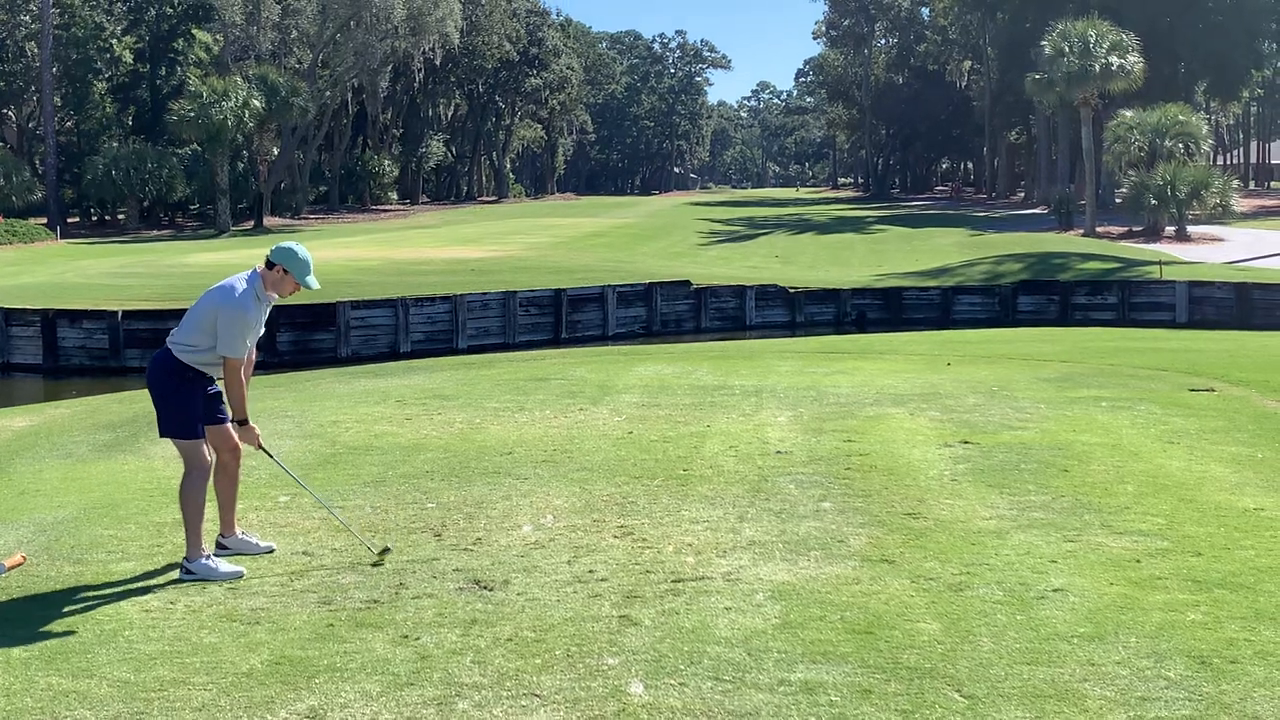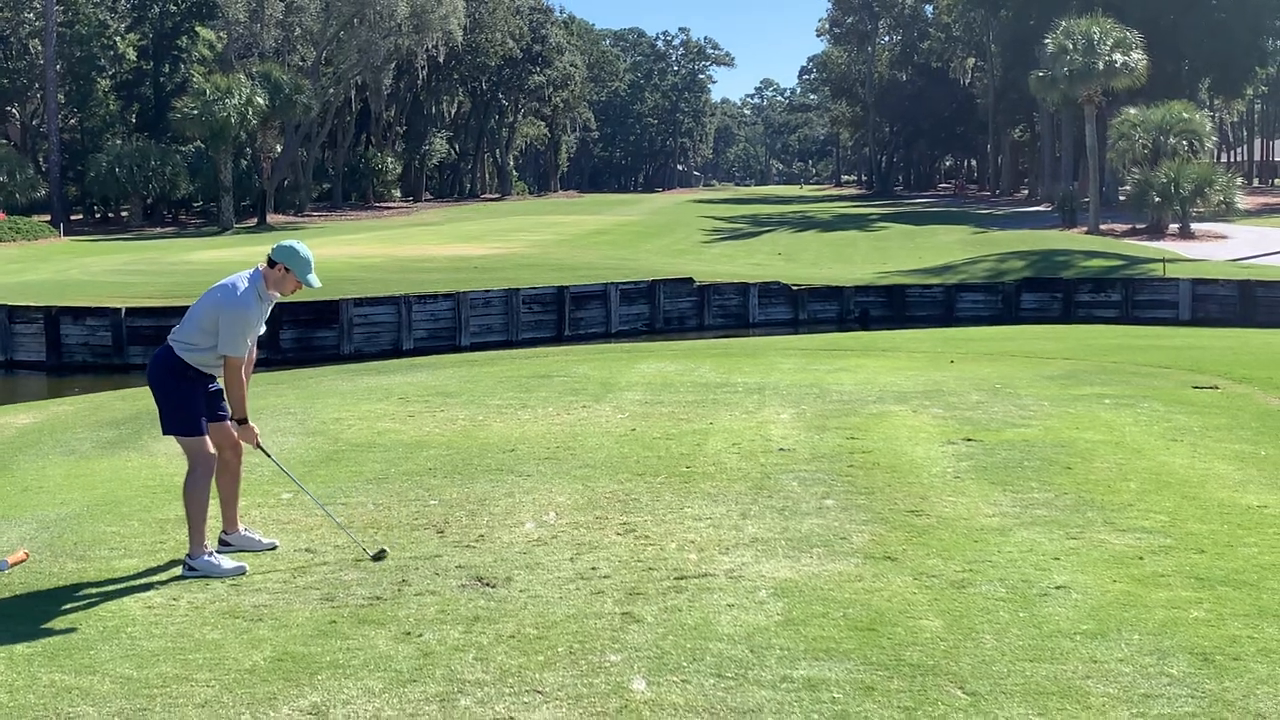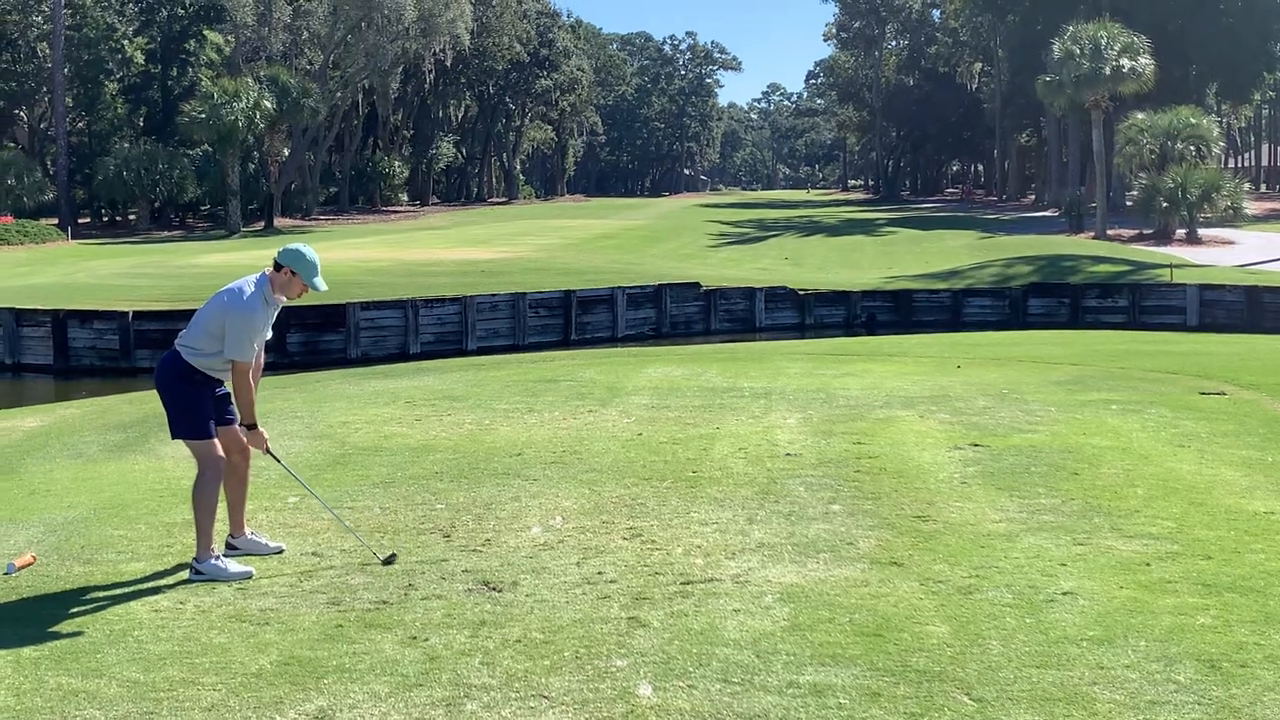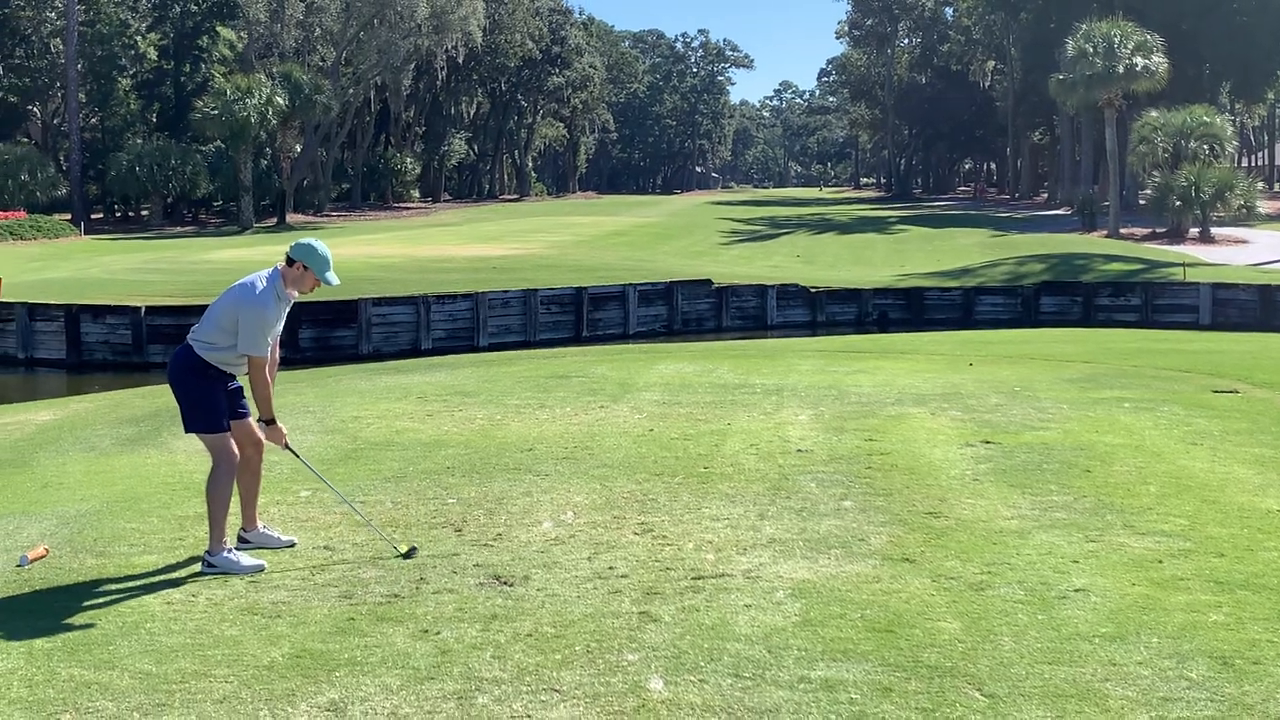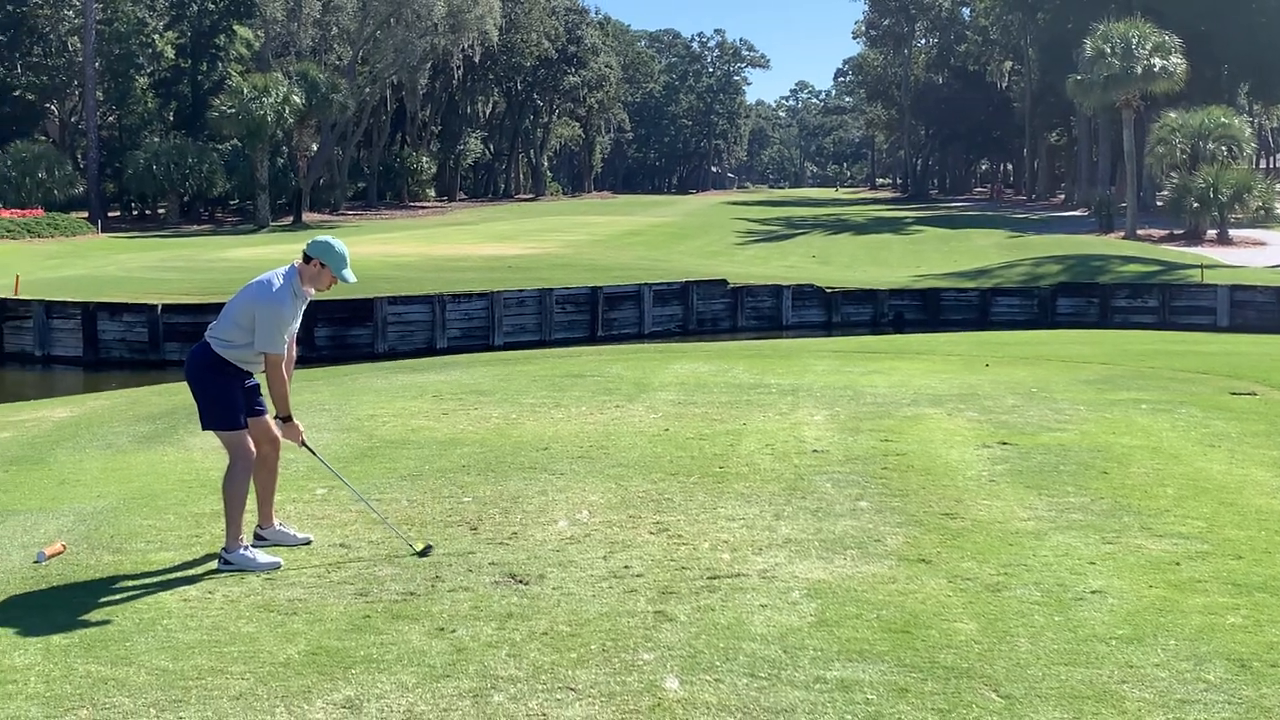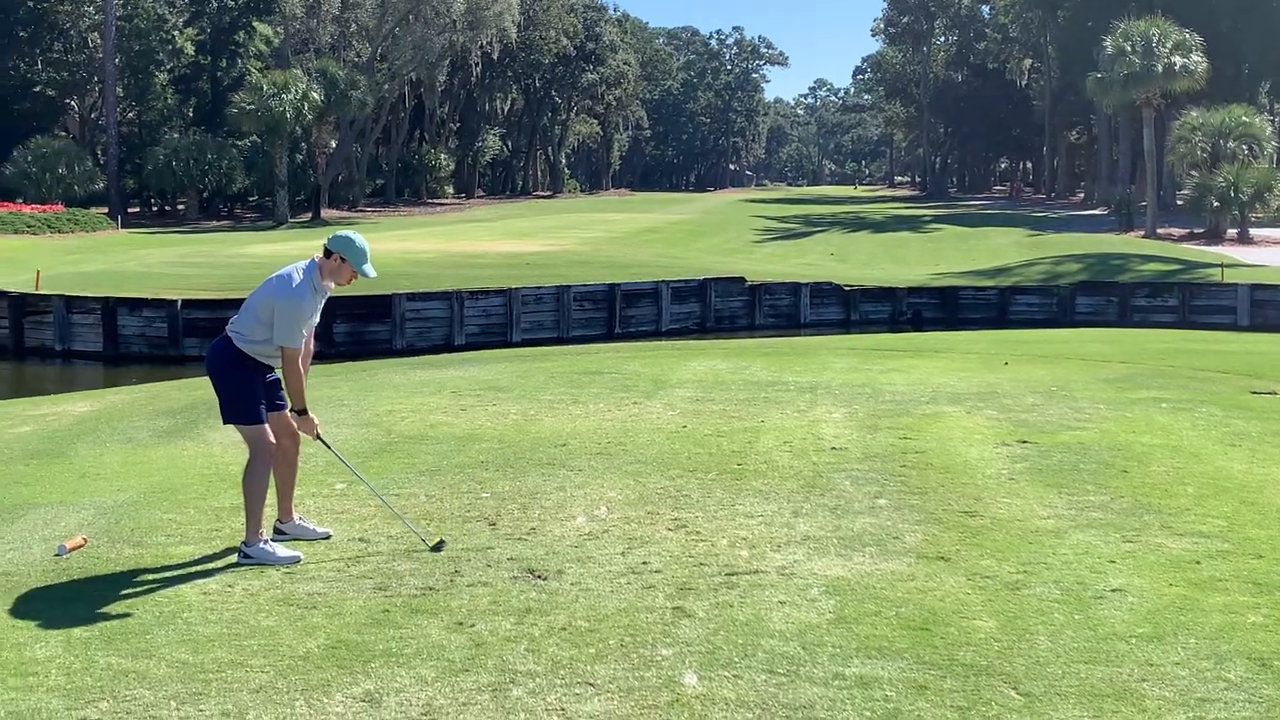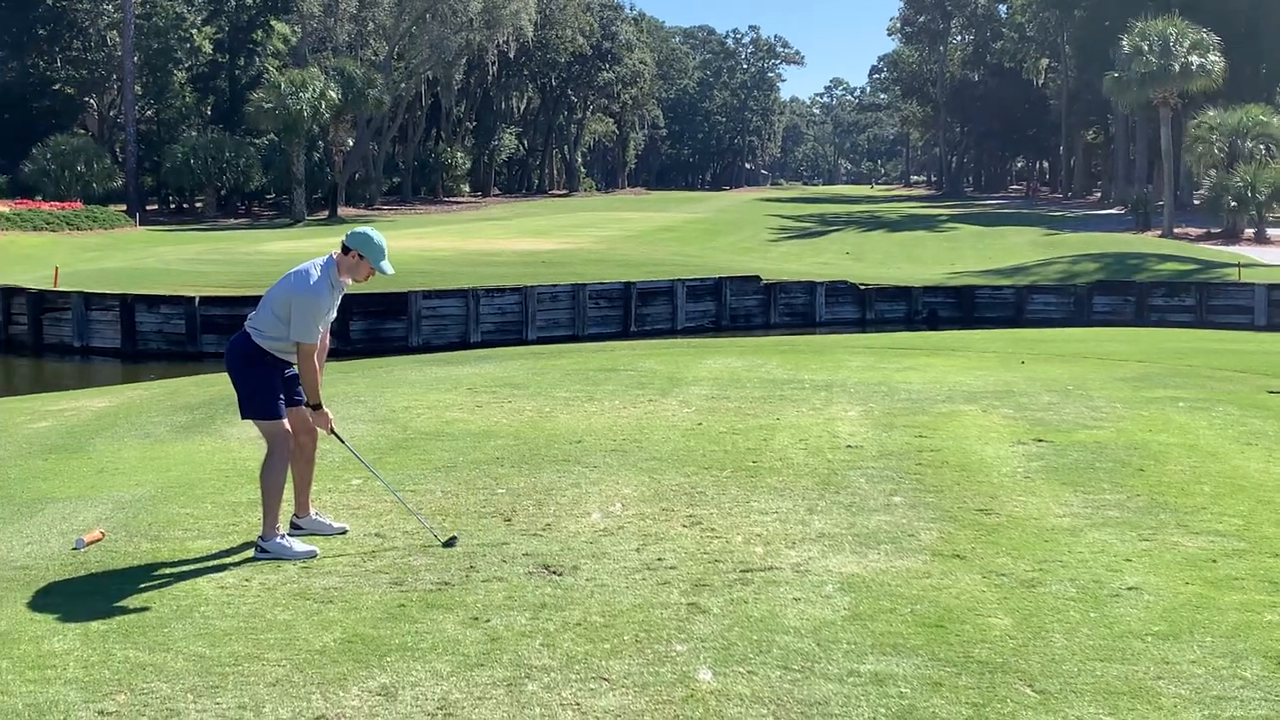
dt=0.2s
person 1, frame 1
left shoulder: (261, 294)
right shoulder: (240, 303)
left elbow: (248, 354)
right elbow: (233, 371)
left wrist: (239, 413)
right wrist: (243, 421)
left hip: (198, 375)
right hip: (173, 374)
left knee: (230, 451)
right knee: (199, 463)
left ankle: (229, 535)
right ankle: (194, 558)
person 1, frame 2
left shoulder: (263, 292)
right shoulder: (241, 302)
left elbow: (249, 353)
right elbow: (234, 370)
left wrist: (239, 412)
right wrist: (242, 420)
left hip: (199, 372)
right hip: (174, 372)
left knee: (231, 448)
right knee: (204, 459)
left ankle: (232, 532)
right ankle: (197, 555)
person 1, frame 3
left shoulder: (269, 297)
right shoulder: (248, 306)
left elbow: (256, 357)
right elbow: (241, 375)
left wrist: (246, 419)
right wrist: (251, 425)
left hip: (206, 376)
right hip: (181, 376)
left knee: (239, 451)
right knee: (213, 463)
left ankle: (239, 536)
right ankle: (204, 559)
person 1, frame 4
left shoulder: (282, 292)
right shoulder: (260, 302)
left elbow: (272, 353)
right elbow: (258, 370)
left wrist: (264, 416)
right wrist: (270, 421)
left hip: (219, 371)
right hip: (194, 371)
left knee: (253, 445)
right knee: (227, 457)
left ankle: (251, 529)
right ankle: (217, 552)
person 1, frame 5
left shoulder: (299, 289)
right shoulder: (276, 299)
left elbow: (288, 349)
right elbow: (274, 367)
left wrist: (282, 412)
right wrist: (287, 418)
left hip: (236, 368)
right hip: (212, 367)
left knee: (270, 443)
right knee: (244, 454)
left ankle: (267, 526)
right ankle: (233, 549)
person 1, frame 6
left shoulder: (319, 283)
right shoulder: (296, 293)
left elbow: (306, 343)
right elbow: (291, 360)
left wrist: (298, 402)
right wrist: (302, 411)
left hip: (258, 362)
right hip: (233, 361)
left knee: (289, 438)
right knee: (264, 447)
left ankle: (287, 520)
right ankle: (253, 543)
person 1, frame 7
left shoulder: (336, 279)
right shoulder: (313, 289)
left elbow: (322, 339)
right elbow: (307, 356)
left wrist: (315, 394)
right wrist: (316, 406)
left hip: (276, 358)
right hip: (252, 357)
left knee: (306, 433)
right knee: (282, 442)
left ankle: (303, 516)
right ankle: (269, 537)
